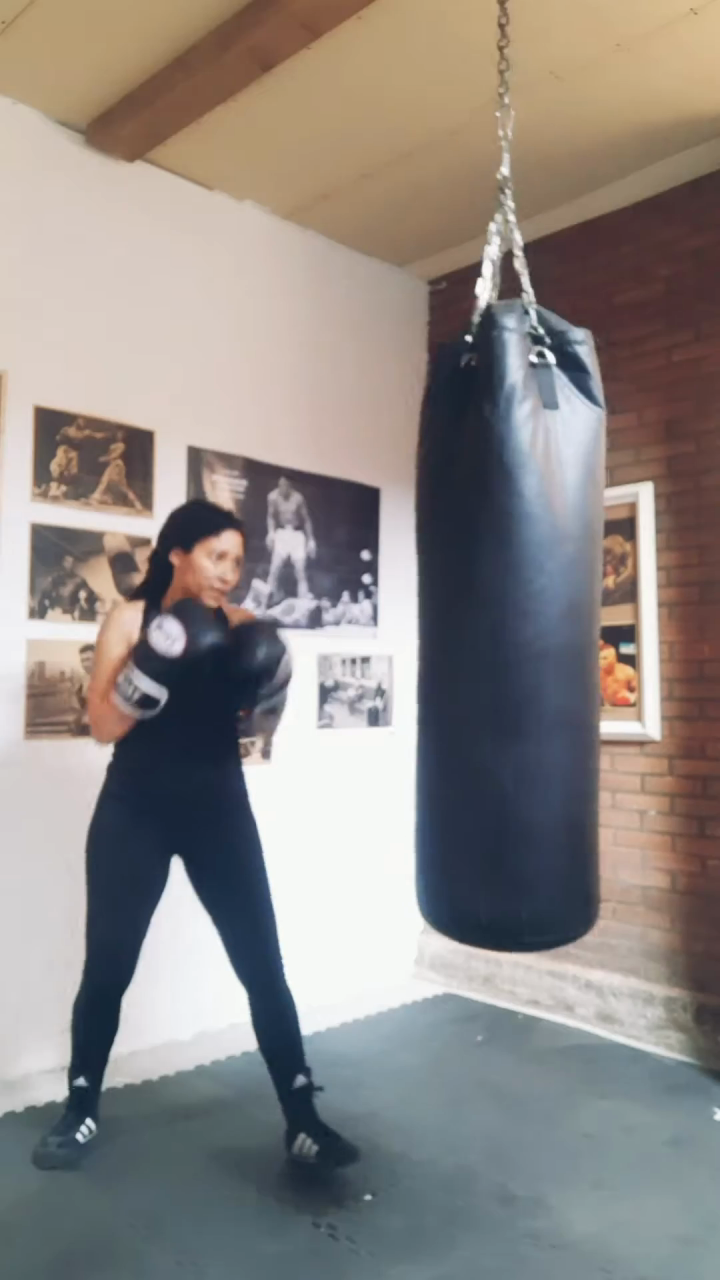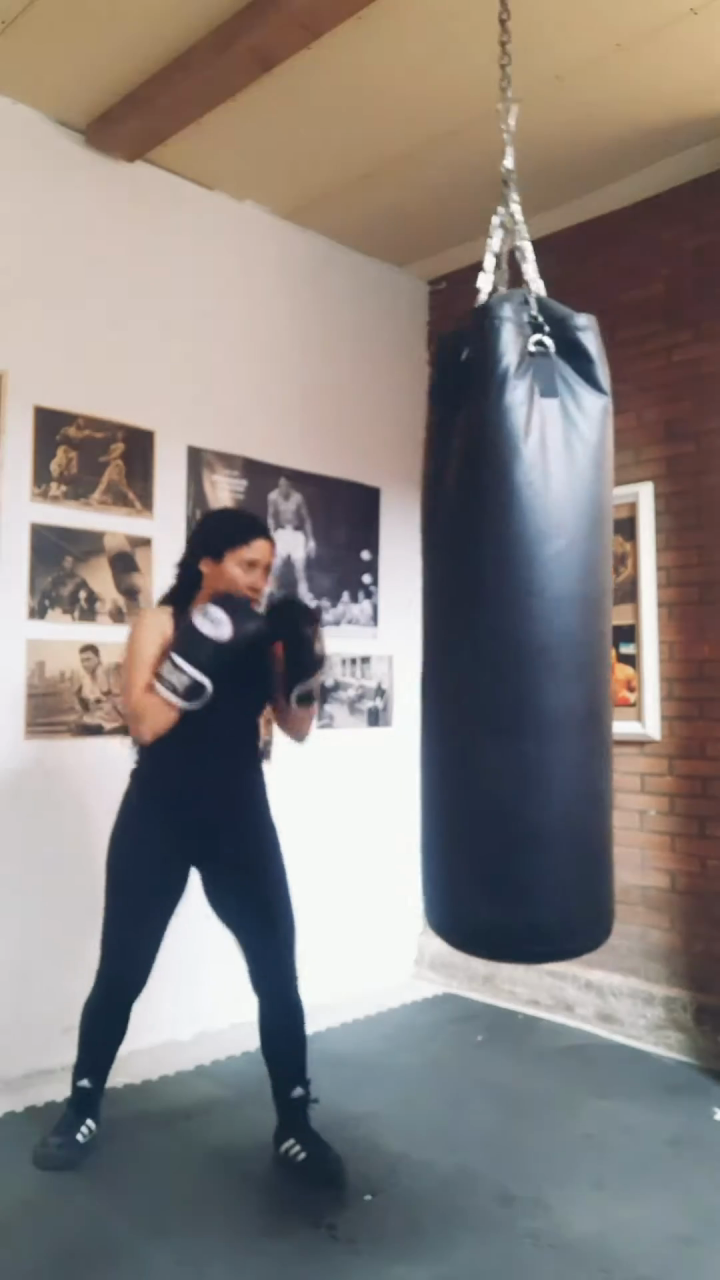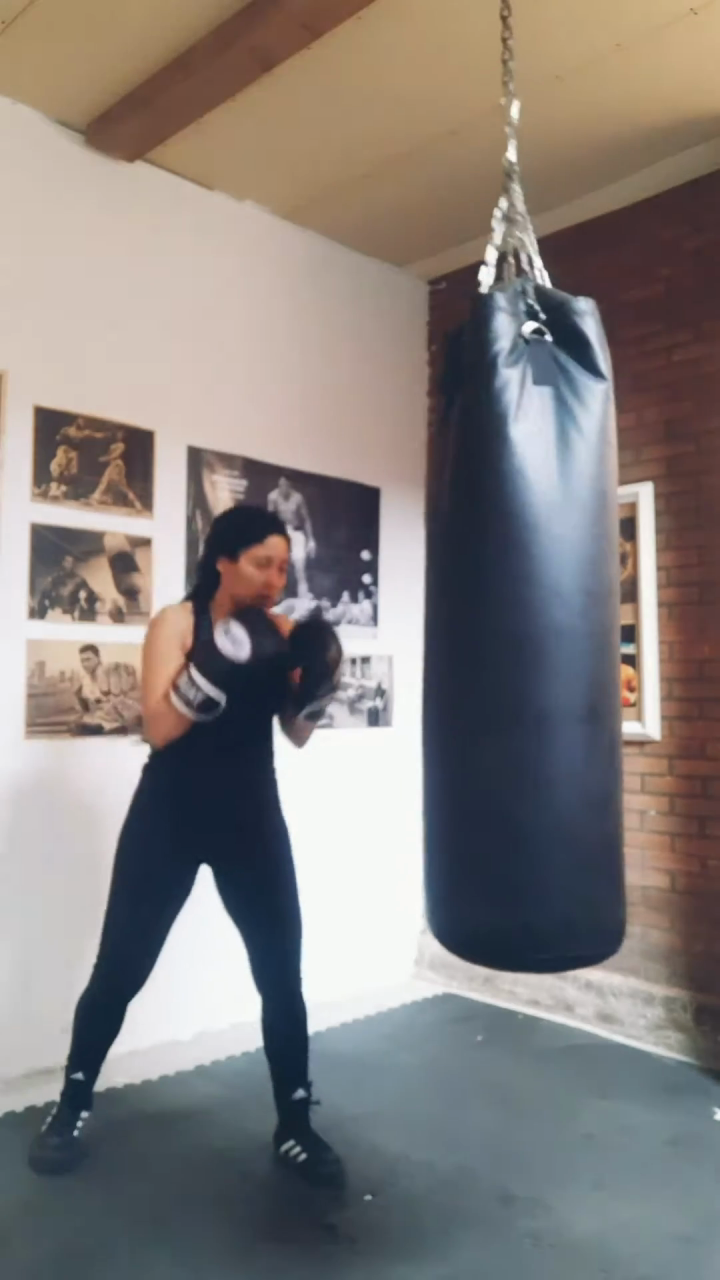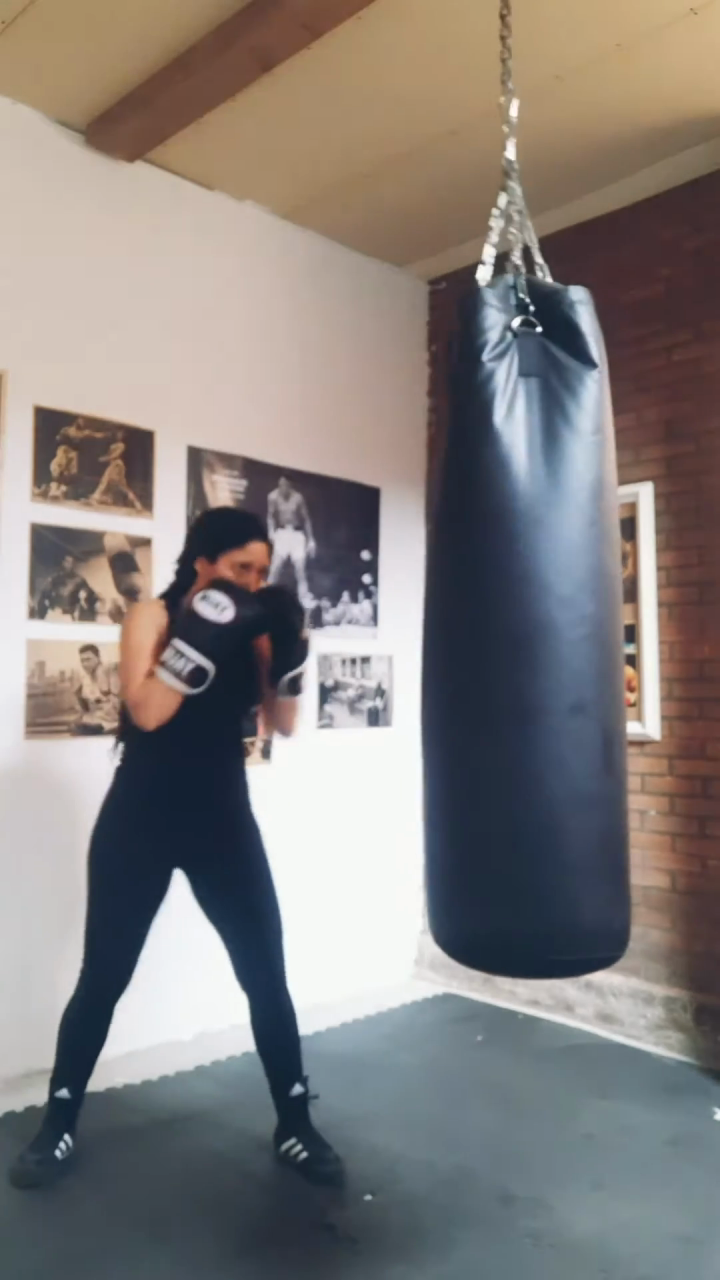
dt=0.2s
person 1, frame 1
left shoulder: (241, 628)
right shoulder: (130, 618)
left elbow: (262, 720)
right elbow: (103, 725)
left wrist: (269, 675)
right wrist: (157, 658)
left hip: (218, 809)
right hip: (134, 813)
left knee: (263, 966)
right knee: (107, 968)
left ankle: (302, 1118)
right ankle: (80, 1111)
person 1, frame 2
left shoulder: (262, 630)
right shoulder: (160, 624)
left elbow: (297, 729)
right elbow: (144, 724)
left wrist: (302, 659)
right wrist: (201, 650)
left hip: (240, 817)
right hip: (158, 819)
left knee: (278, 974)
right knee: (121, 973)
left ankle: (294, 1126)
right ankle: (83, 1109)
person 1, frame 3
left shoulder: (280, 633)
right shoulder: (177, 623)
left elbow: (298, 735)
right elbow: (157, 730)
left wrist: (315, 681)
right wrist: (219, 666)
left hip: (252, 817)
right hip: (169, 817)
left knee: (282, 976)
right knee: (120, 969)
left ankle: (295, 1126)
right ankle: (73, 1107)
person 1, frame 4
left shoulder: (254, 628)
right shoulder: (153, 617)
left elbow: (283, 725)
right elbow: (147, 712)
left wrist: (290, 651)
right wrist: (203, 637)
left hip: (222, 816)
right hip: (141, 818)
left knee: (265, 973)
right knee: (104, 977)
left ankle: (294, 1126)
right ankle: (59, 1124)
